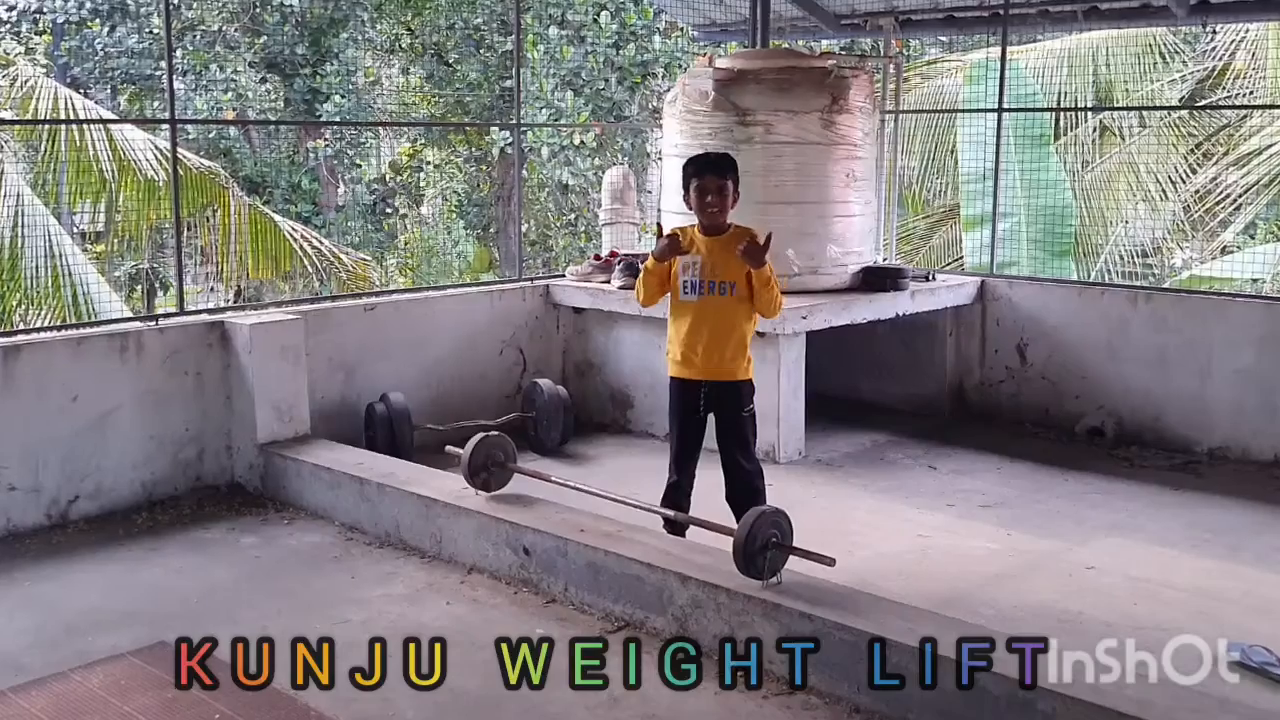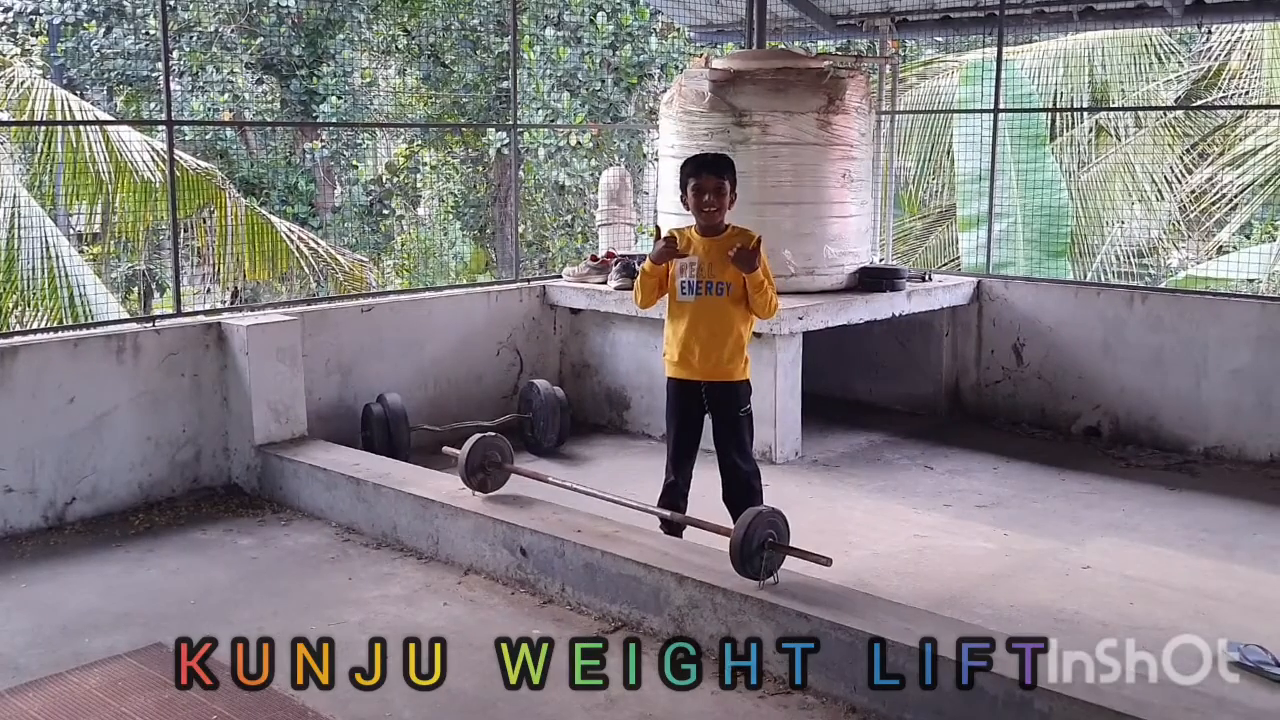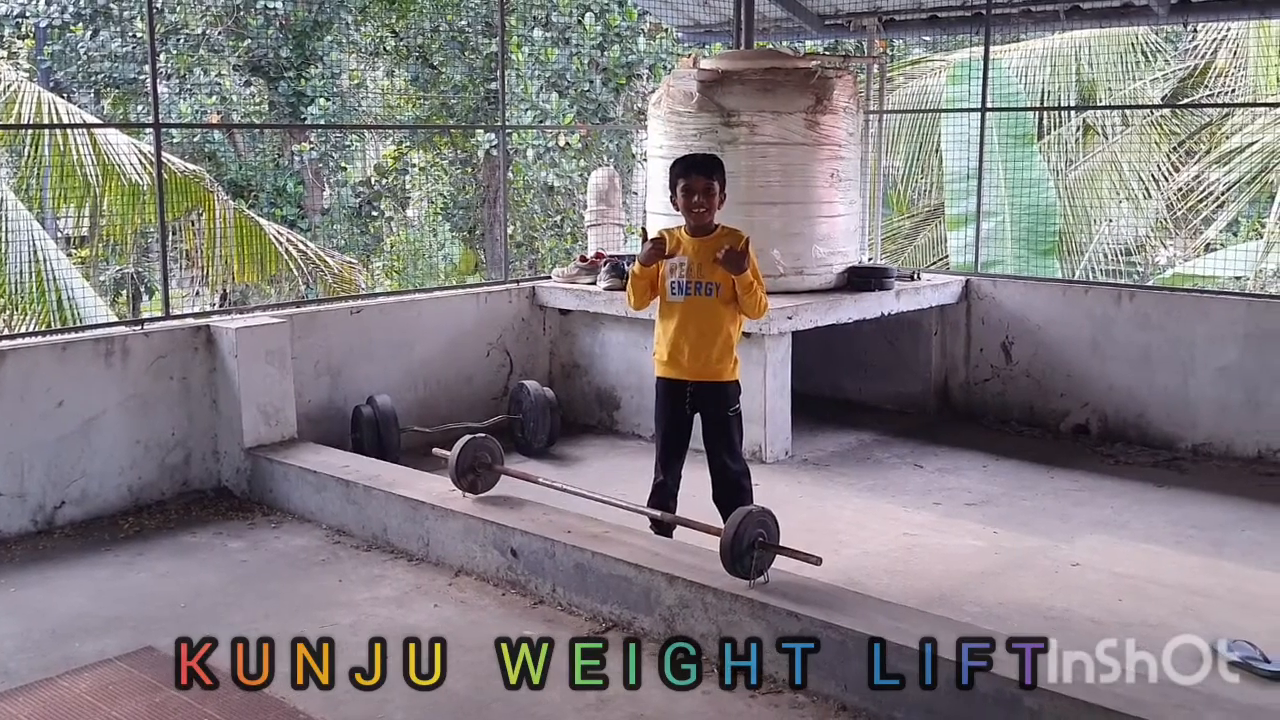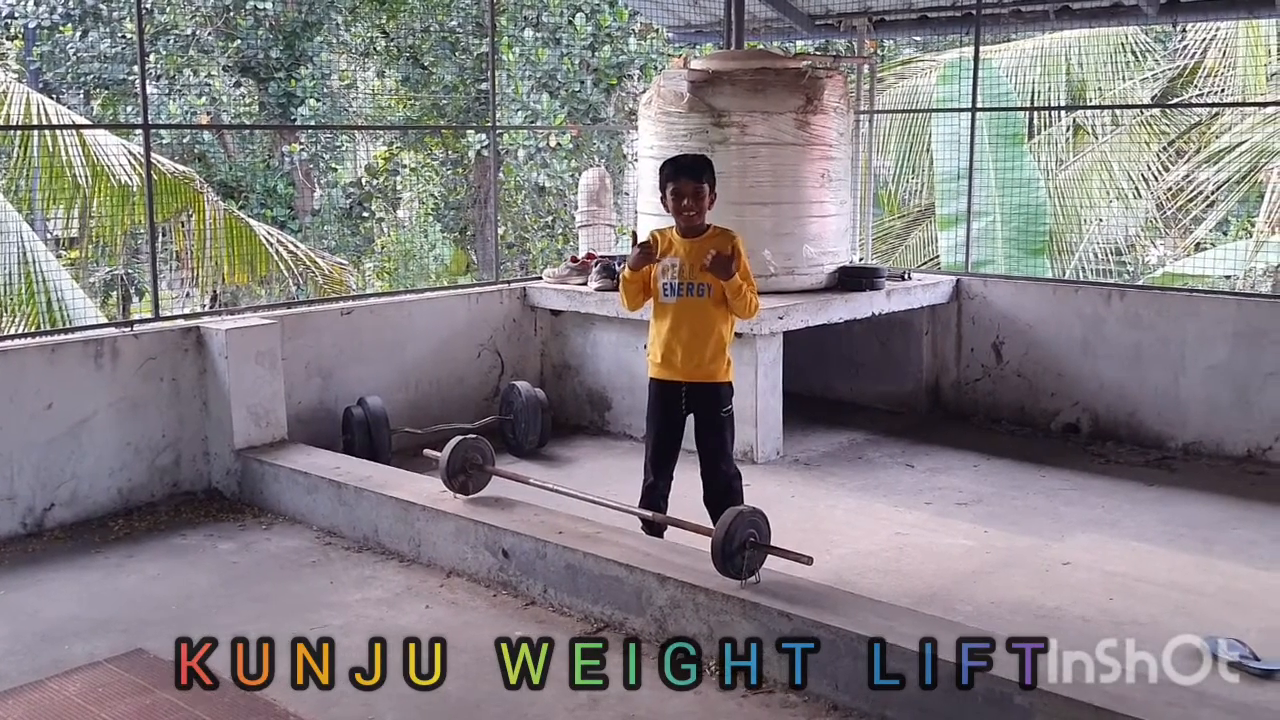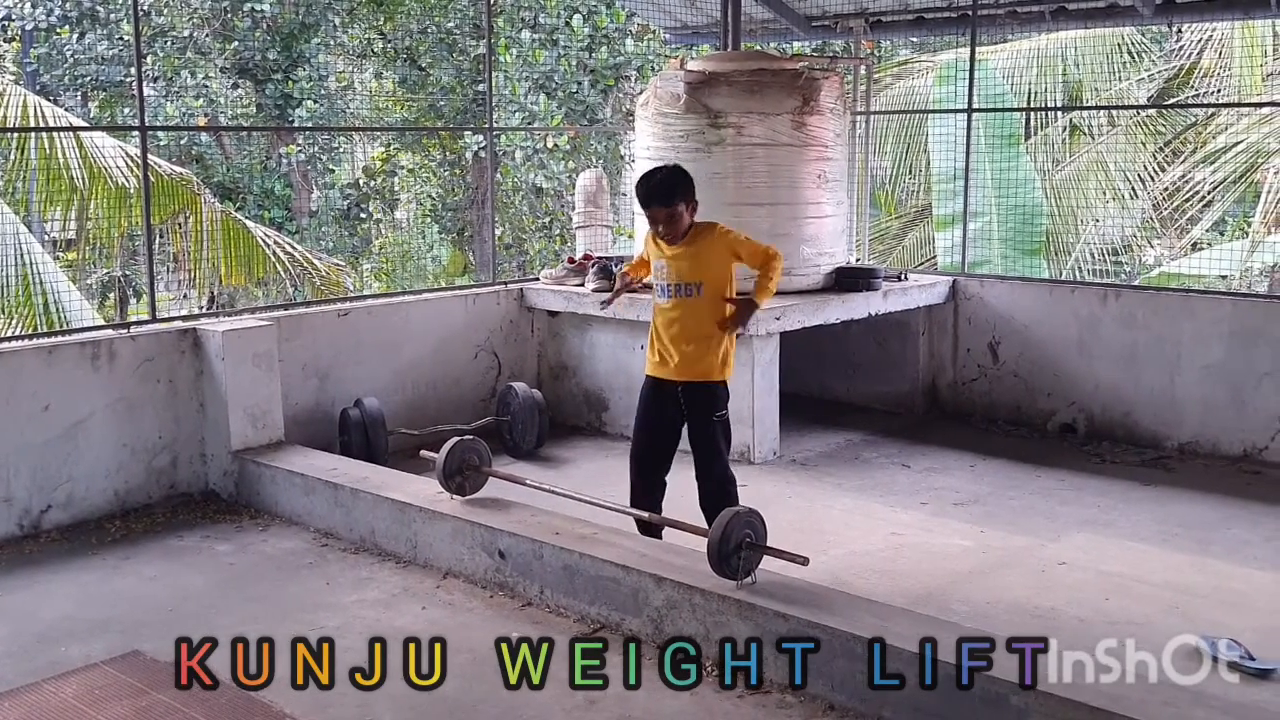
dt=1s
person 1, frame 1
left shoulder: (749, 242)
right shoulder: (676, 241)
left elbow: (771, 309)
right elbow: (645, 298)
left wrist: (760, 268)
right wrist: (655, 260)
left hip: (732, 375)
right hip: (685, 372)
left knee: (741, 463)
right knee: (680, 461)
right ankle: (672, 534)
person 1, frame 2
left shoulder: (747, 243)
right shoulder: (674, 243)
left elbow: (767, 309)
right elbow: (643, 300)
left wrist: (752, 272)
right wrist: (653, 262)
left hip: (730, 375)
right hip: (682, 373)
left knee: (738, 464)
right knee: (677, 462)
right ankle: (668, 535)
person 1, frame 3
left shoulder: (735, 243)
right shoulder: (664, 243)
left elbow: (757, 309)
right elbow: (637, 301)
left wrist: (741, 274)
right wrist: (642, 265)
left hip: (719, 375)
right hip: (671, 373)
left knee: (728, 465)
right knee: (666, 461)
right ankle: (659, 535)
person 1, frame 4
left shoulder: (727, 244)
right shoulder: (656, 243)
left elbow: (749, 309)
right elbow: (633, 303)
left wrist: (729, 278)
right wrist: (631, 269)
left hip: (712, 377)
right hip: (664, 375)
left knee: (719, 467)
right knee: (657, 463)
right ankle: (650, 537)
person 1, frame 5
left shoulder: (718, 239)
right shoulder: (653, 240)
left elbow: (770, 259)
left wrist: (753, 302)
right wrist: (626, 276)
left hip: (706, 377)
right hip: (660, 374)
left knee: (713, 469)
right knee: (644, 463)
right ankle: (648, 541)
